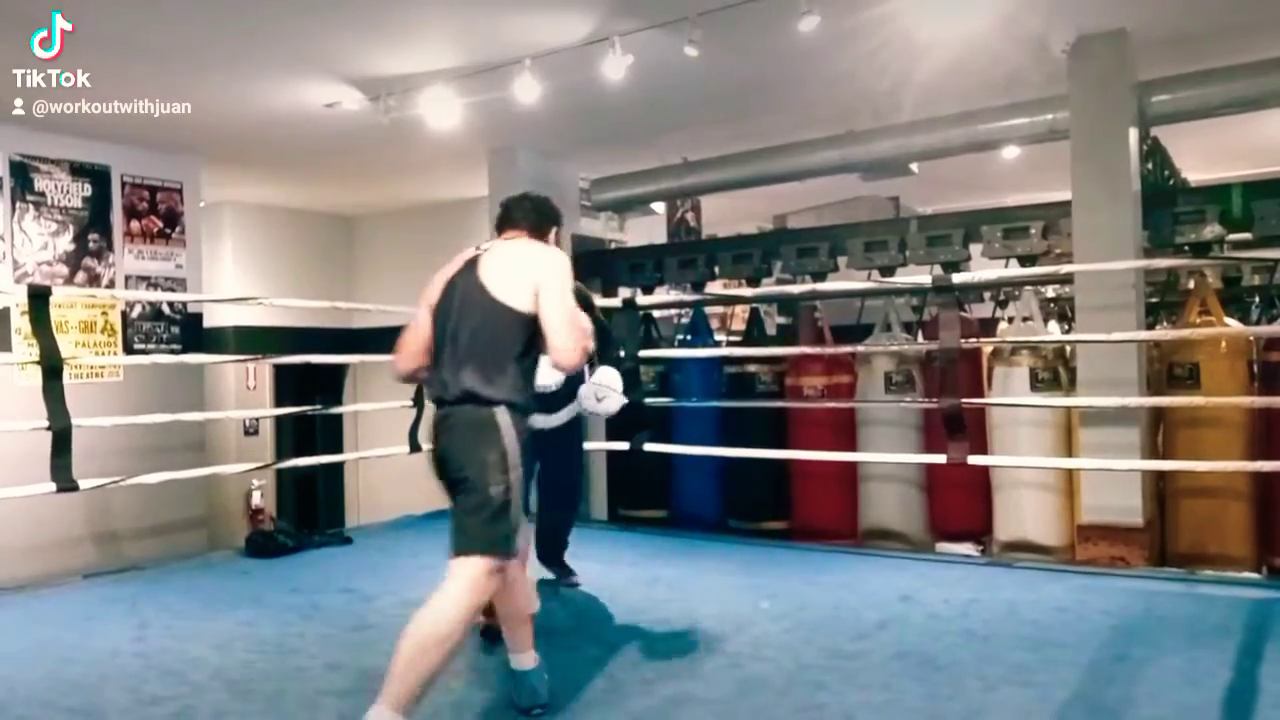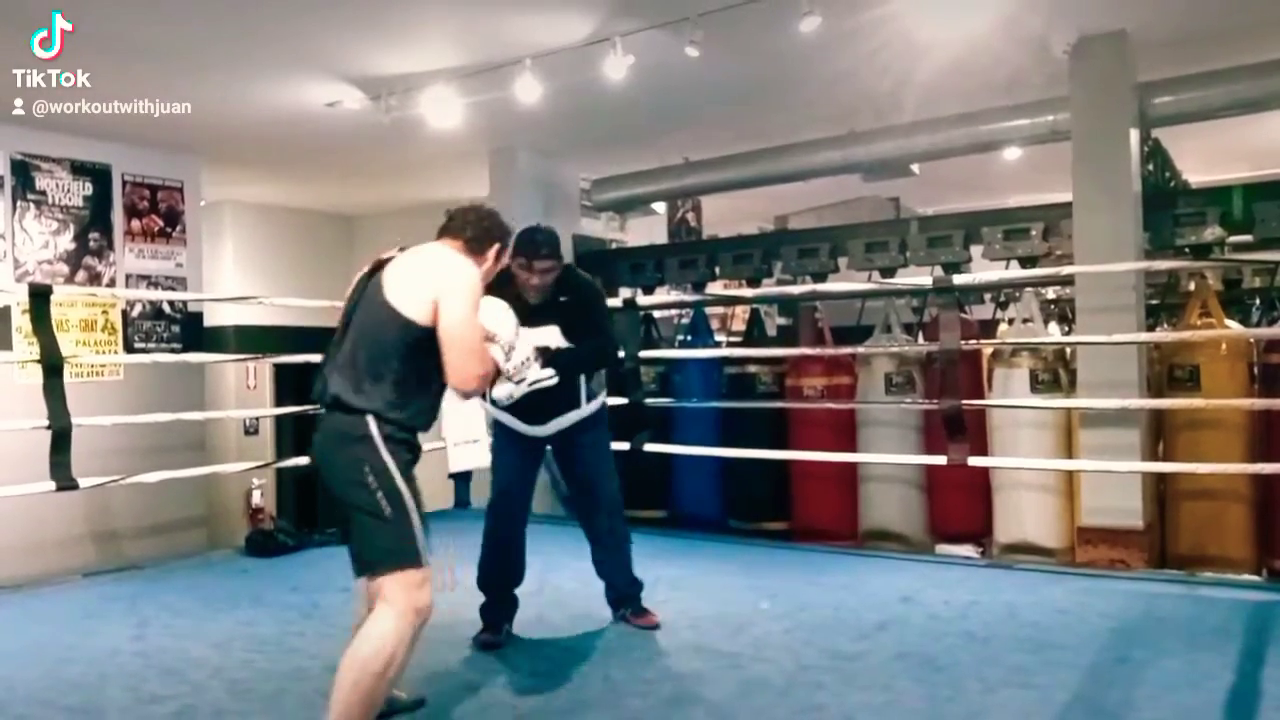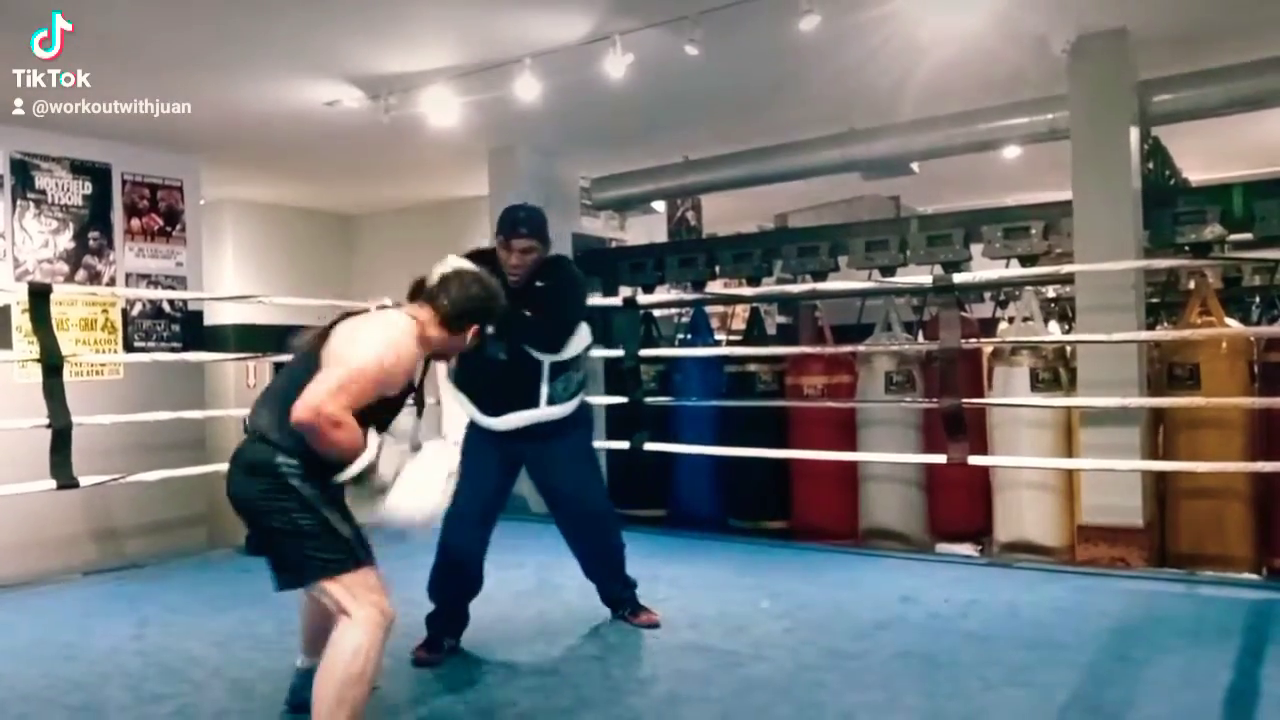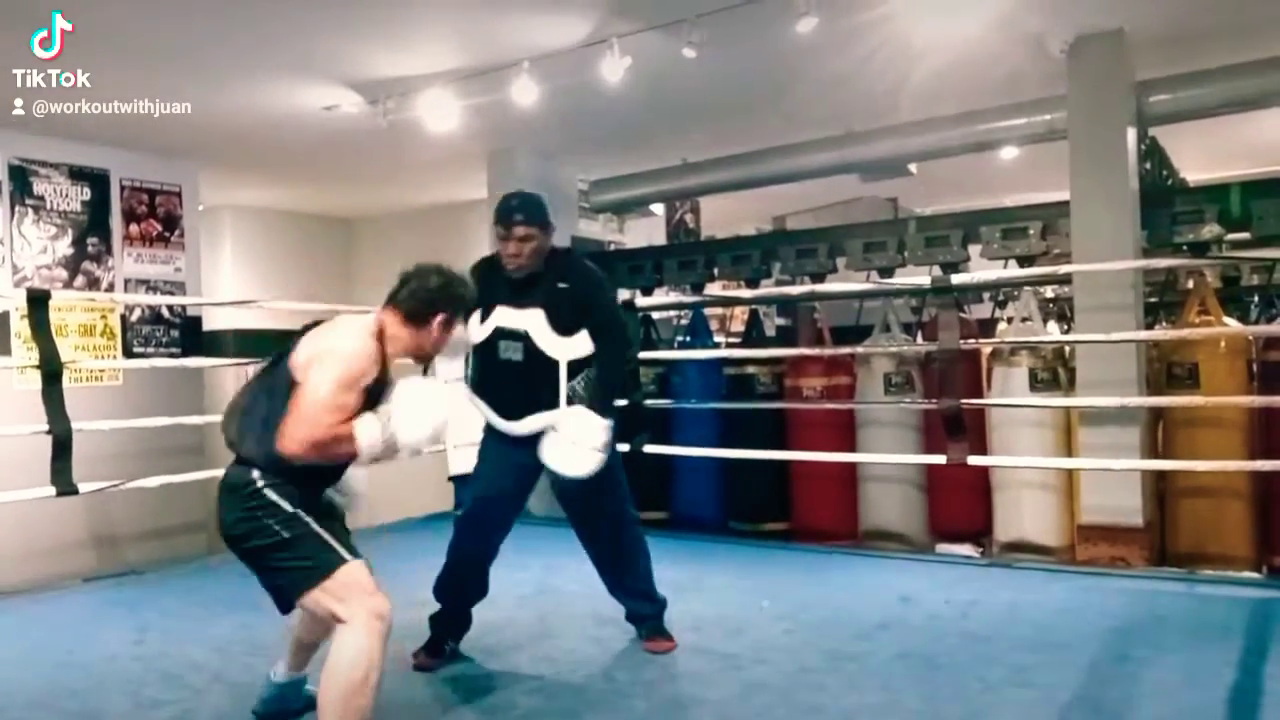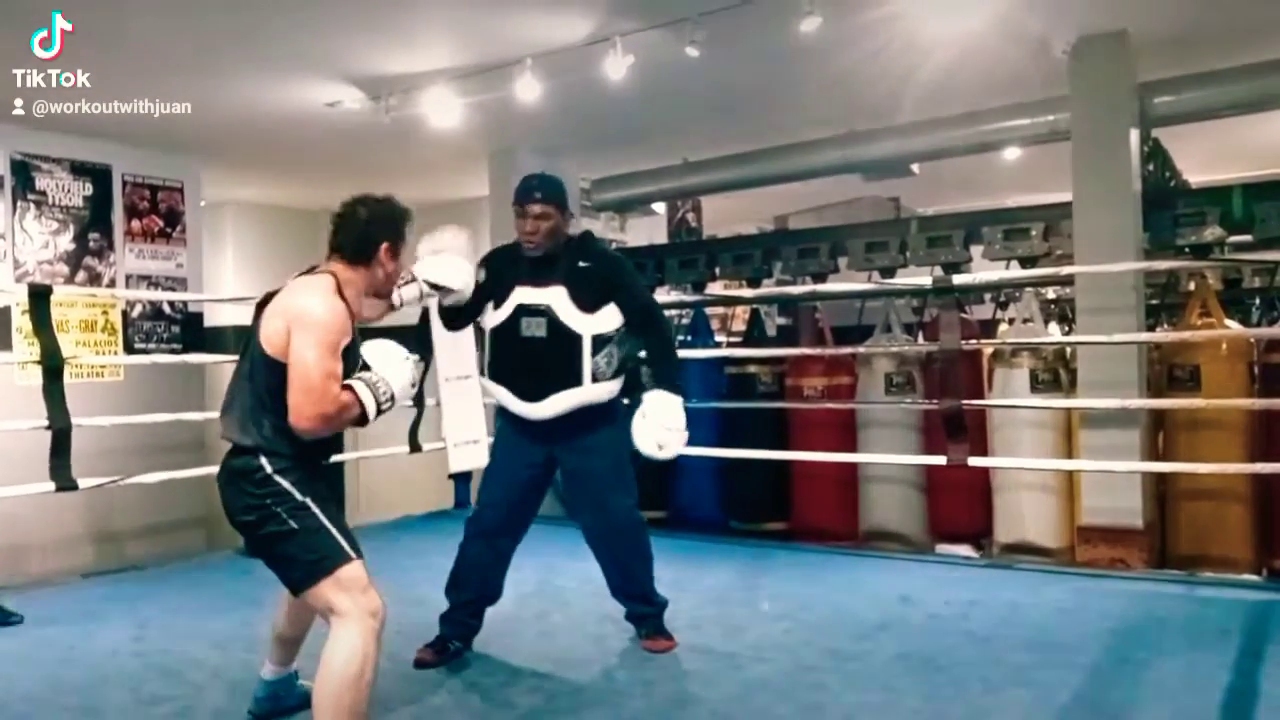
dt=0.5s
person 1, frame 1
left shoulder: (450, 272)
right shoulder: (545, 259)
left elbow: (407, 364)
right elbow: (567, 357)
right wrist: (583, 330)
left hip: (448, 423)
right hip: (490, 423)
left knee: (511, 548)
right knee: (473, 578)
left ankle: (527, 676)
person 1, frame 2
left shoulder: (383, 268)
right shoulder: (457, 273)
right elbow: (467, 379)
right wrist: (498, 348)
left hip: (343, 434)
right hip: (368, 442)
left knee: (389, 572)
right knee: (408, 600)
person 1, frame 3
left shoulder: (385, 323)
right shoulder: (398, 345)
left elbow: (304, 348)
right elbow: (314, 413)
right wrist: (367, 458)
left hip: (276, 470)
right hip: (281, 477)
left knee: (342, 571)
right knee: (368, 610)
left ankle: (312, 680)
person 1, frame 4
left shoulder: (366, 339)
right shoulder: (355, 346)
right elbow: (300, 441)
right wrist: (388, 436)
left hip: (287, 494)
right hip: (264, 498)
left knee: (342, 584)
right knee: (366, 612)
person 1, frame 5
left shoulder: (321, 291)
right shoulder: (318, 306)
left elbow: (361, 309)
right elbow: (311, 416)
left wrist: (415, 286)
right wrist: (378, 387)
left hip: (278, 473)
right hip: (270, 478)
left knee: (321, 576)
right knee: (359, 609)
person 2, frame 1
left shoulder: (576, 296)
left elbow: (603, 340)
left wrist: (605, 373)
left hip: (563, 416)
left knee: (566, 492)
left ankle: (552, 555)
person 2, frame 2
left shoulder: (581, 291)
right shoulder: (492, 294)
left elbow: (604, 349)
left wrist: (546, 362)
left hip: (577, 416)
right hip: (514, 422)
left knee: (603, 506)
right knee: (504, 512)
left ankle: (625, 599)
right ankle: (497, 615)
person 2, frame 3
left shoulder: (565, 280)
right shoulder: (476, 268)
left elbow: (550, 337)
left wrist: (494, 312)
left hip: (556, 424)
right hip: (489, 425)
left knee: (589, 511)
right knee: (464, 520)
left ankle: (621, 598)
right ankle: (444, 627)
person 2, frame 4
left shoulder: (581, 279)
right shoulder: (485, 275)
left elbow: (618, 350)
right elbow: (461, 329)
left wrist: (595, 413)
left hip: (574, 428)
right hip: (506, 430)
left knee: (608, 522)
right knee: (476, 527)
left ankle: (649, 617)
right ankle: (446, 631)
person 2, frame 5
left shoulder: (599, 262)
right shoulder: (498, 264)
left elbow: (651, 322)
right elbow: (455, 317)
left wrist: (665, 390)
left hip: (591, 423)
right hip: (519, 423)
left knee: (615, 521)
right knee: (490, 522)
left ankle: (648, 617)
right ankle: (456, 630)
